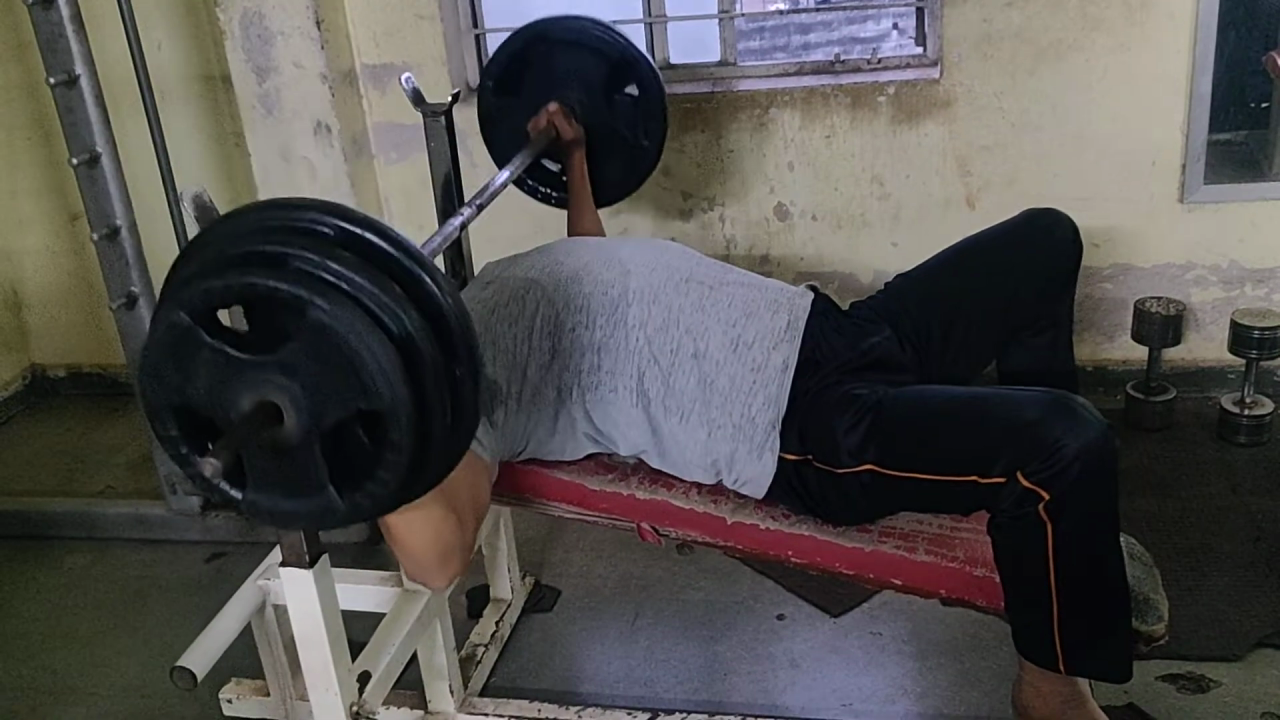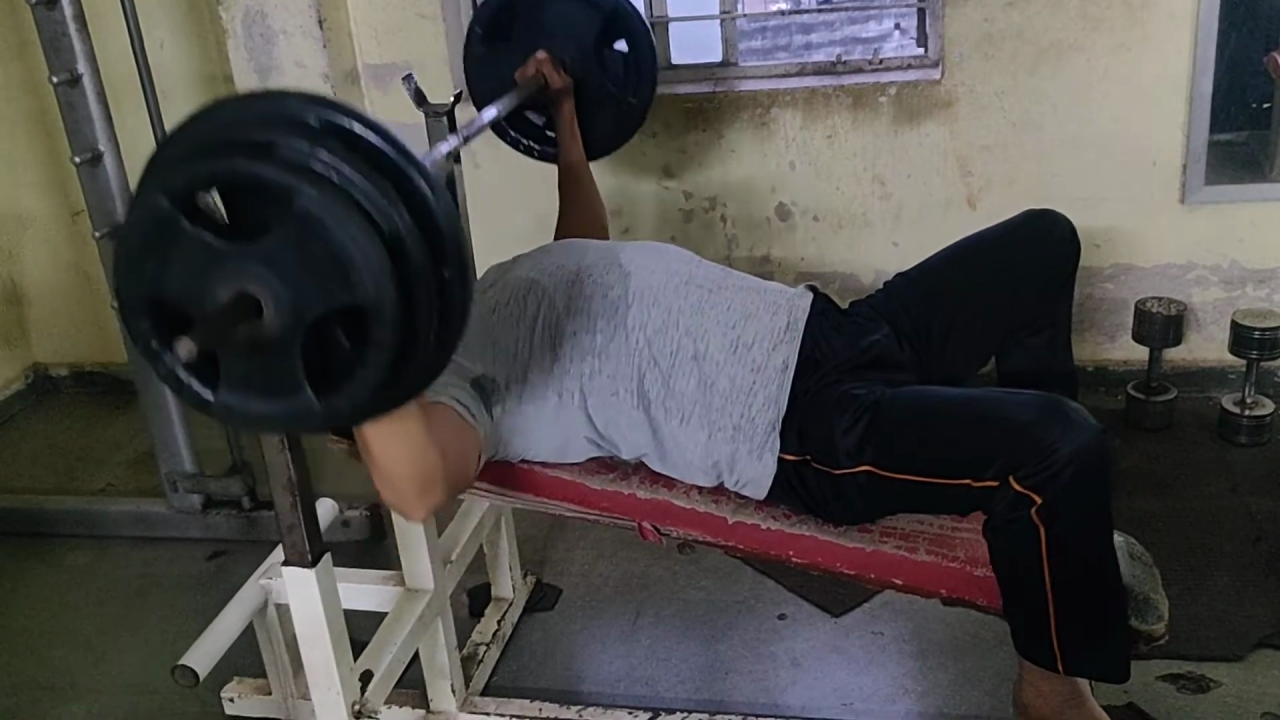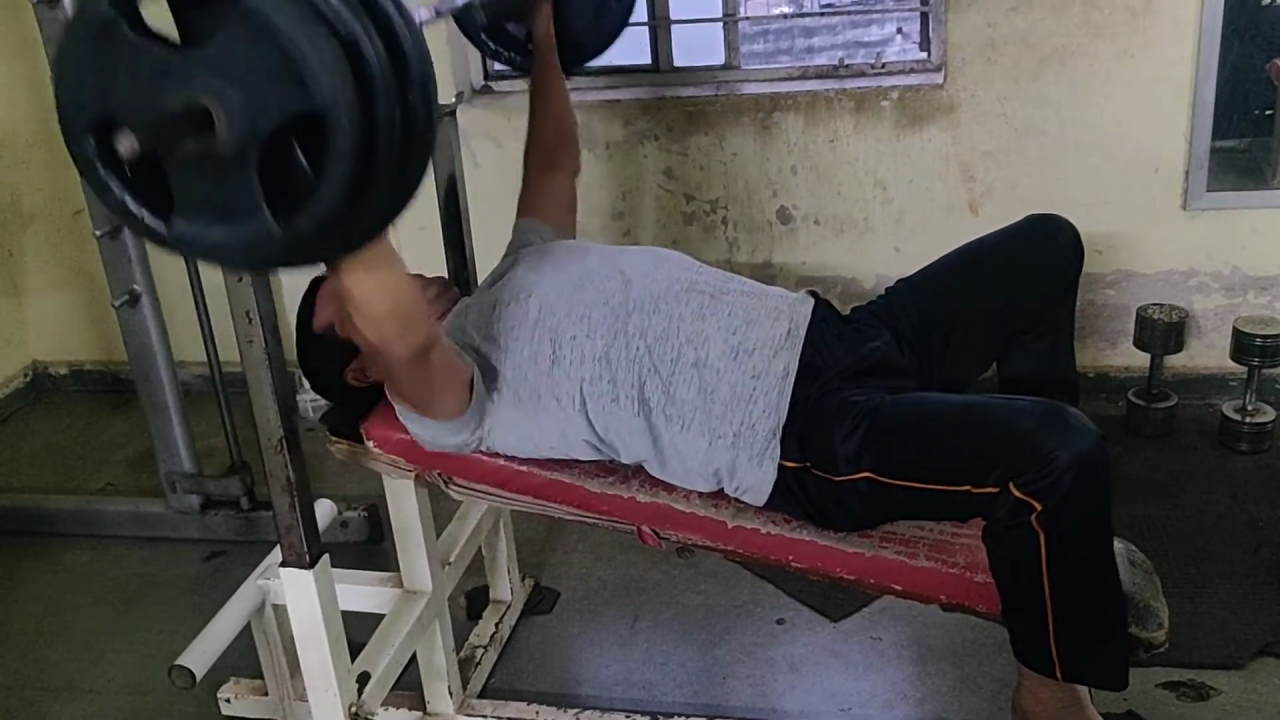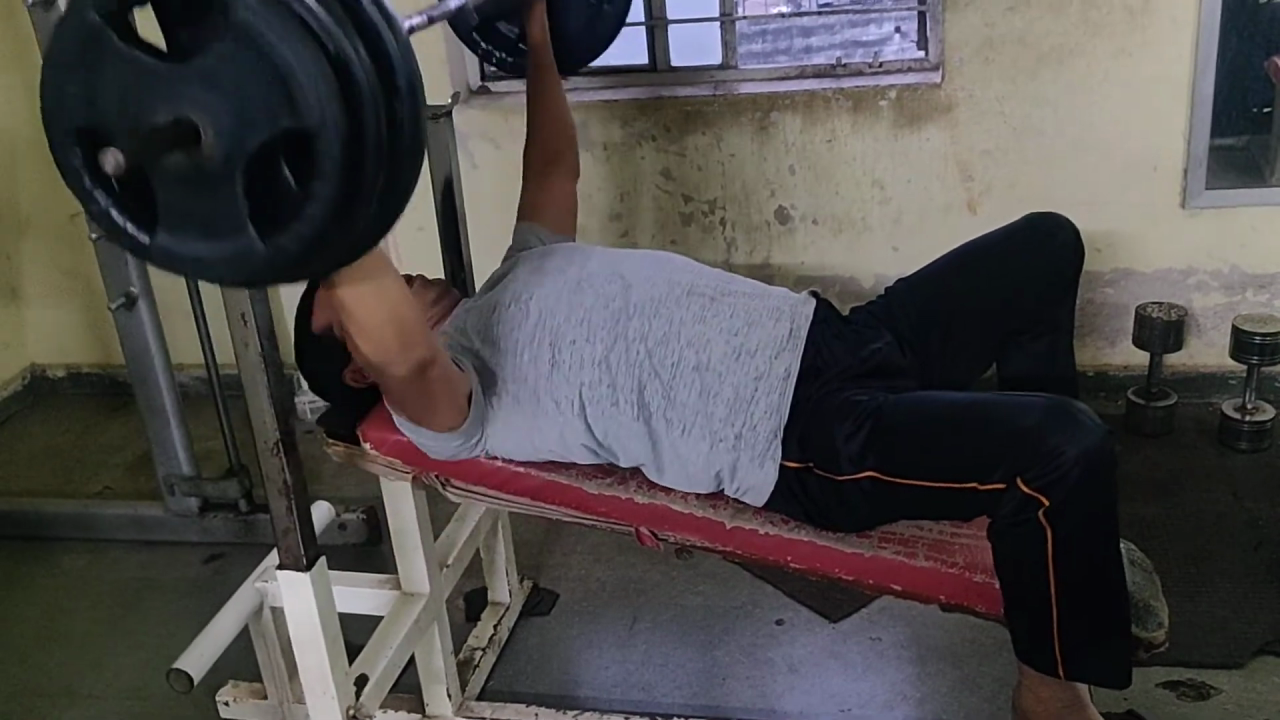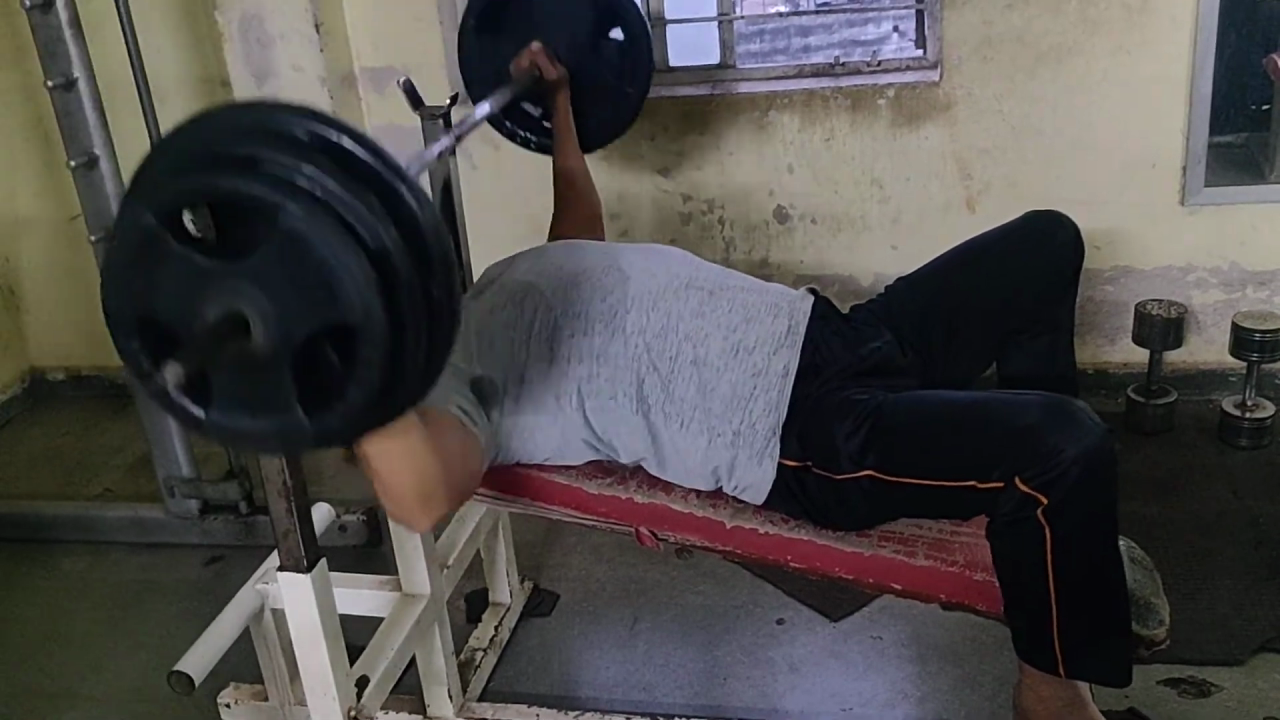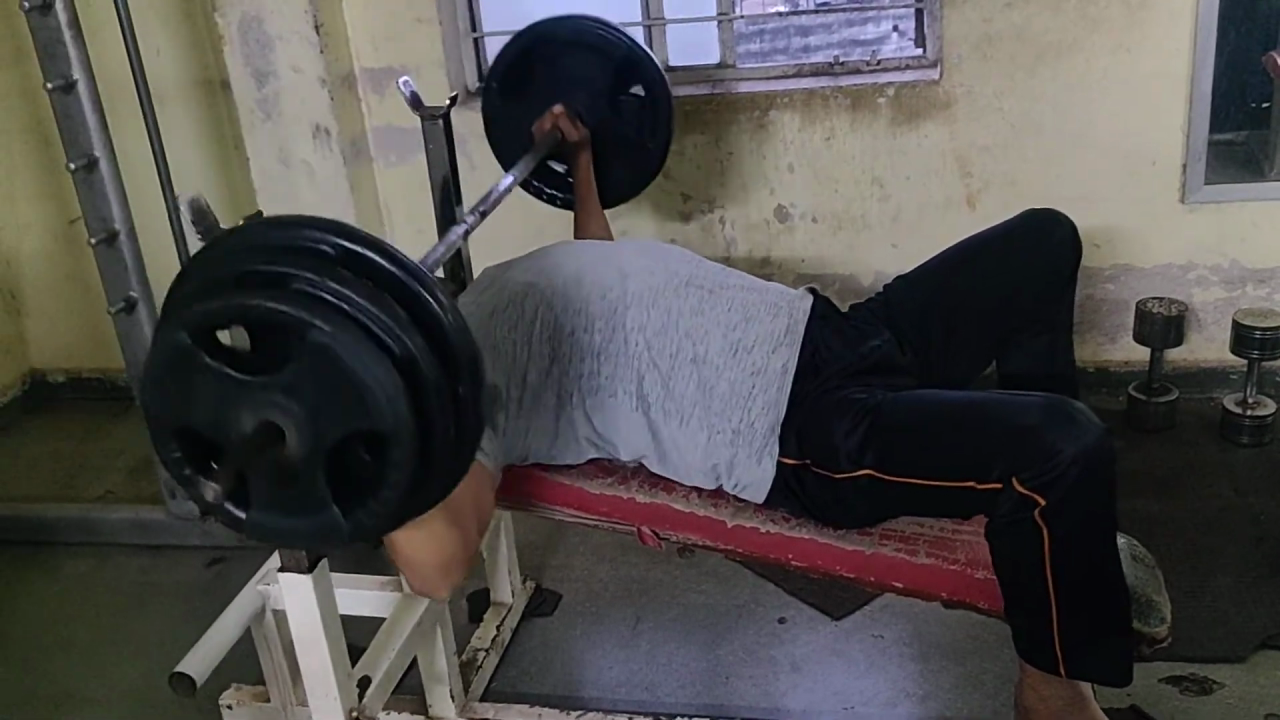
dt=0.4s
person 1, frame 1
left shoulder: (489, 293)
right elbow: (438, 557)
left wrist: (573, 156)
left hip: (829, 335)
right hip: (805, 426)
left knee: (1044, 241)
right knee: (1071, 442)
left ankle: (1050, 519)
person 1, frame 2
left shoulder: (493, 291)
right shoulder: (449, 383)
left elbow: (589, 247)
right elbow: (417, 490)
left wrist: (564, 110)
left hip: (829, 336)
right hip: (807, 430)
left knee: (1042, 242)
right knee: (1064, 444)
left ankle: (1053, 524)
person 1, frame 3
left shoulder: (513, 285)
right shoulder: (452, 400)
left elbow: (556, 168)
right elbow: (406, 335)
left hip: (831, 343)
right hip: (807, 434)
left knee: (1045, 247)
right knee: (1065, 451)
left ankle: (1051, 525)
person 1, frame 4
left shoulder: (510, 286)
right shoulder: (450, 381)
left elbow: (556, 174)
right elbow: (399, 357)
left hip: (831, 342)
right hip: (808, 436)
left knee: (1046, 244)
right knee: (1071, 445)
left ankle: (1048, 523)
person 1, frame 5
left shoulder: (488, 296)
right shoulder: (446, 383)
left elbow: (581, 238)
right elbow: (423, 500)
left wrist: (557, 100)
left hip: (829, 339)
right hip: (806, 432)
left knee: (1046, 244)
right knee: (1070, 446)
left ankle: (1055, 520)
person 1, frame 6
left shoulder: (489, 294)
right elbow: (440, 565)
left wrist: (579, 155)
left hip: (825, 337)
right hip: (805, 431)
left knee: (1043, 243)
right knee: (1069, 447)
left ankle: (1058, 539)
